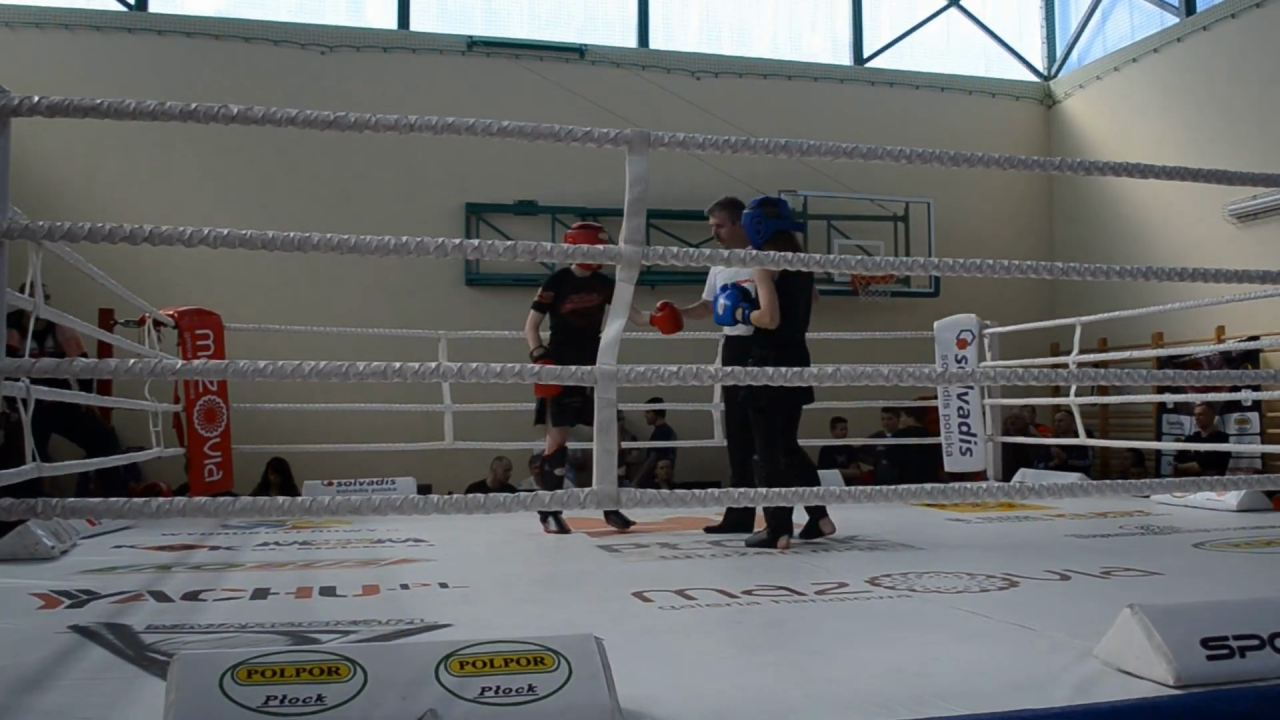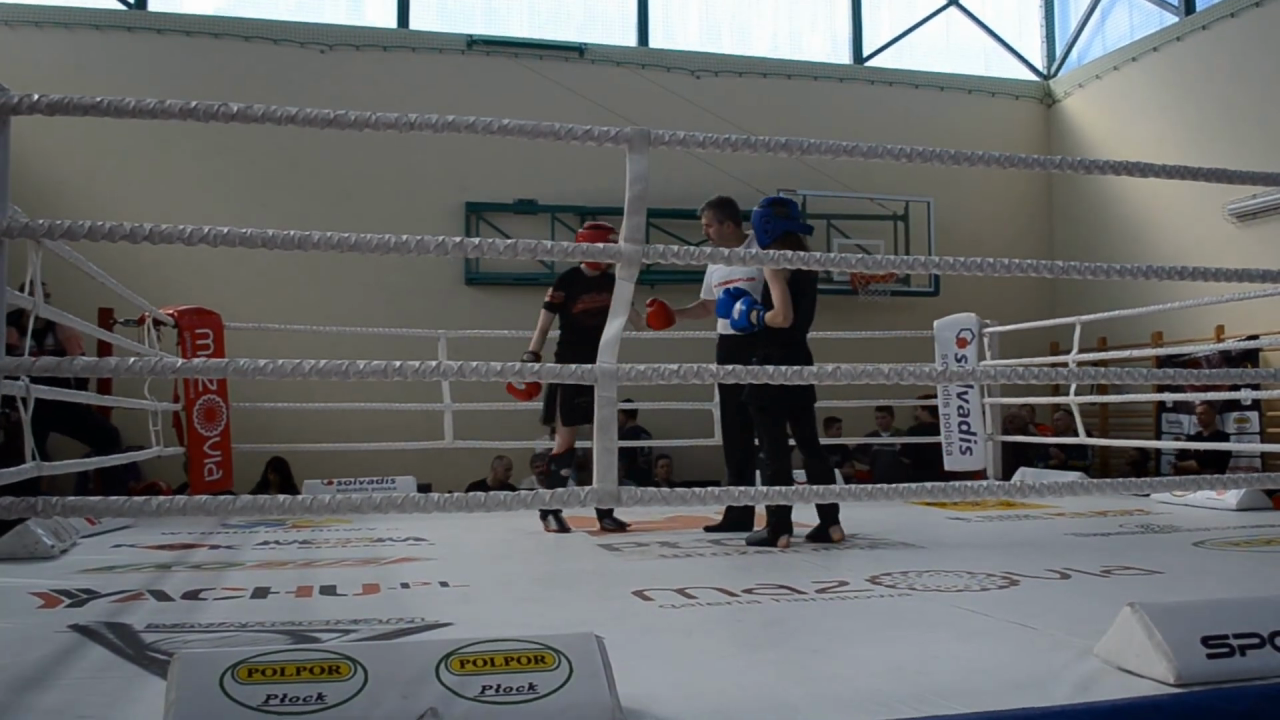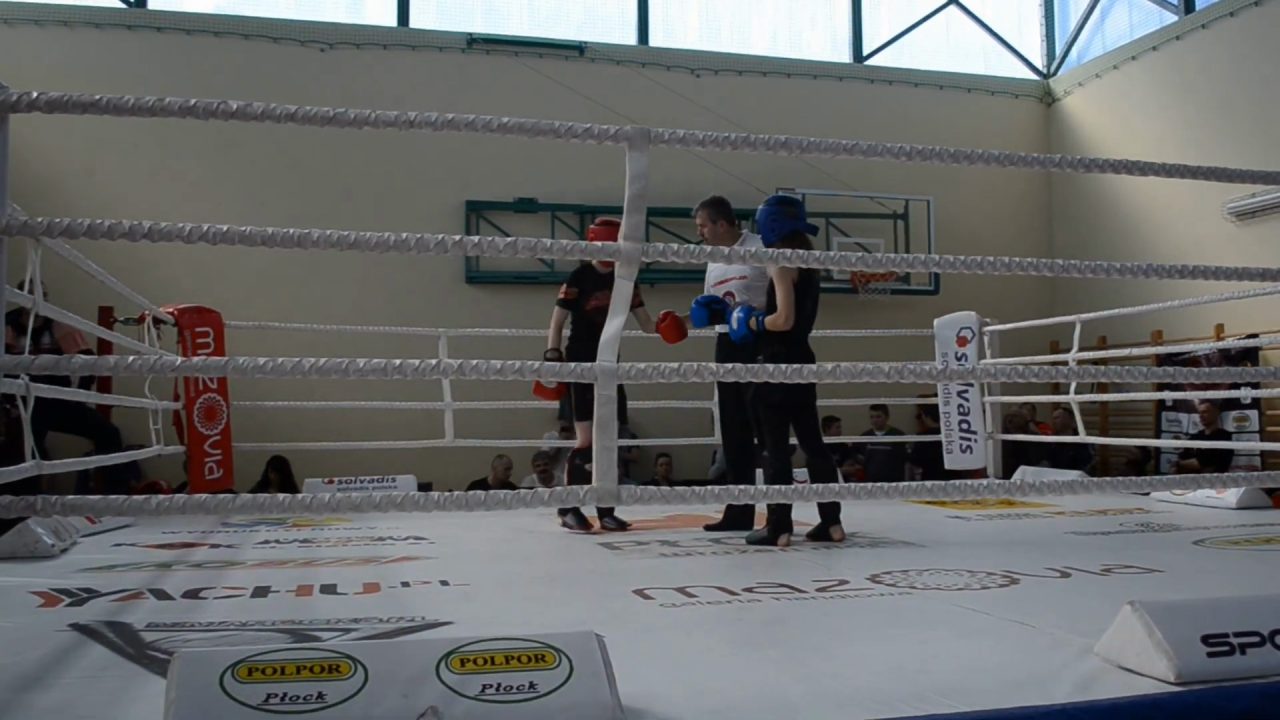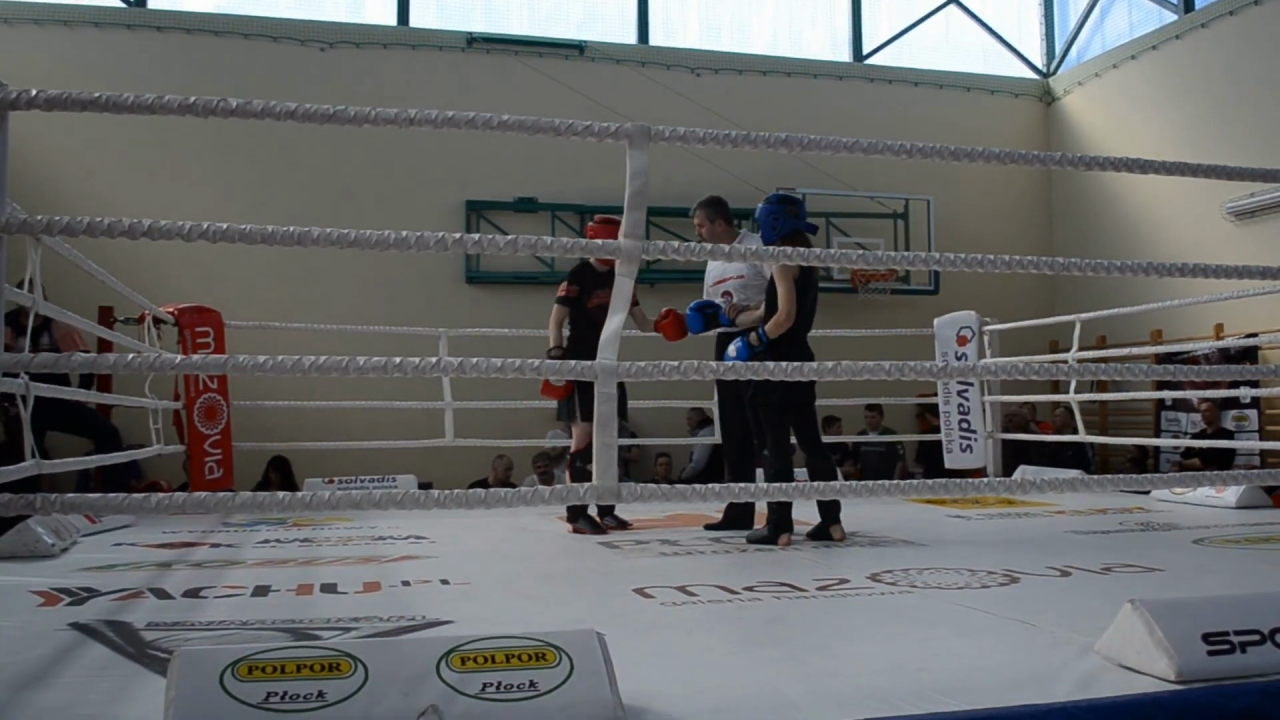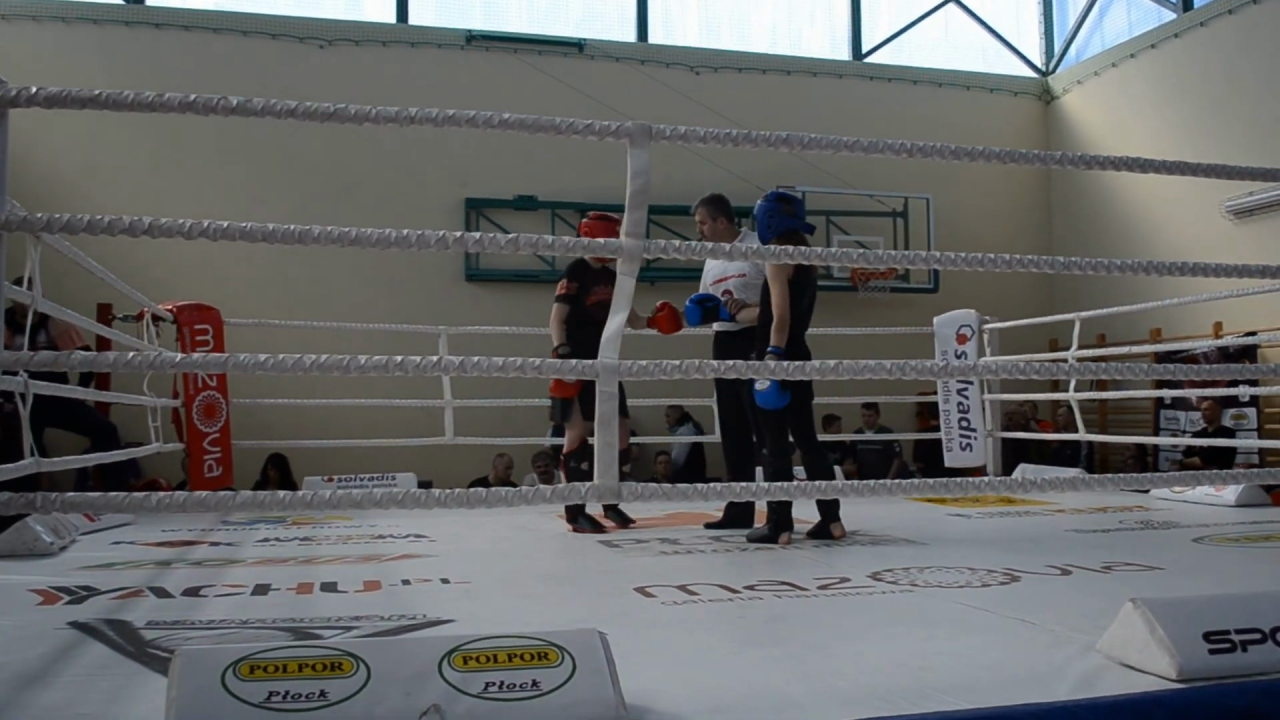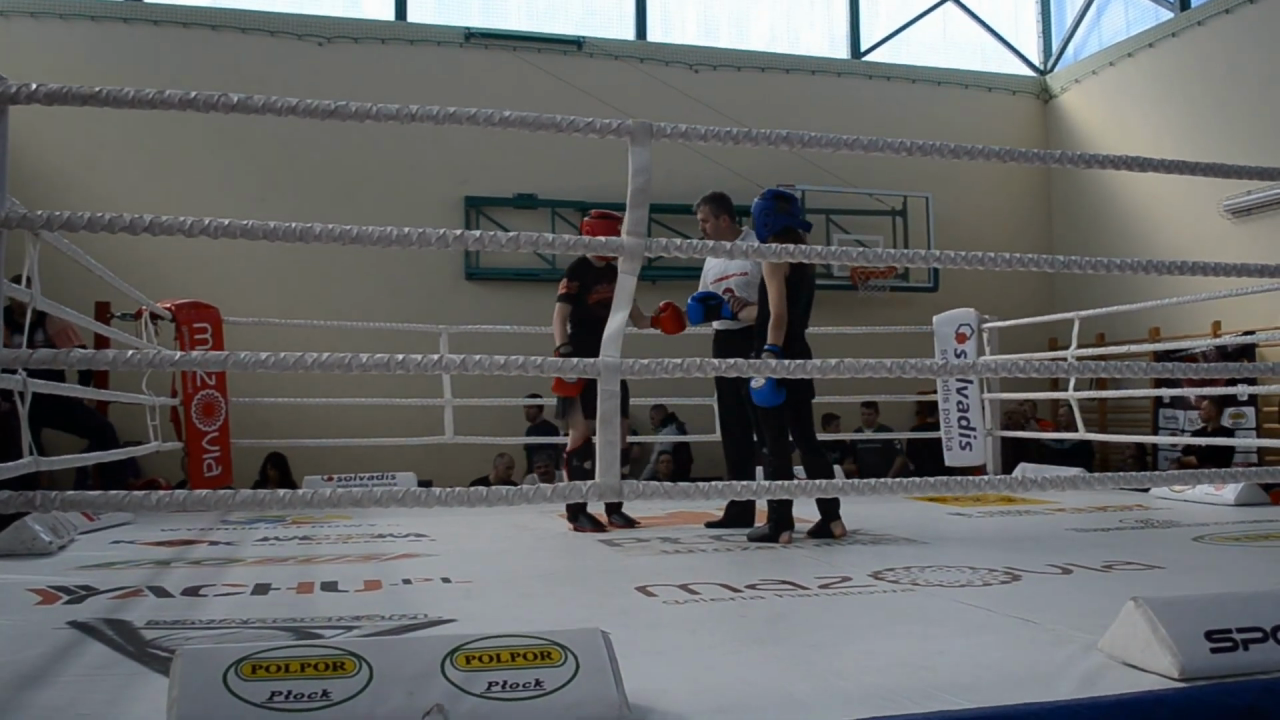
dt=0.3s
person 1, frame 1
left shoulder: (764, 264)
right shoulder: (801, 264)
left elbow: (769, 319)
left wrist: (738, 311)
right wrist: (751, 306)
left hip: (770, 362)
right hip: (797, 359)
left knee: (768, 450)
right knee: (788, 445)
left ankle: (778, 530)
right ankle: (819, 515)
person 1, frame 2
left shoulder: (775, 263)
right shoulder: (805, 265)
left elbow: (782, 317)
left wrist: (754, 316)
right wrist: (758, 311)
left hip: (774, 363)
right hip: (798, 361)
left knee: (774, 450)
right knee: (809, 444)
left ankle: (778, 528)
right ankle: (830, 522)
person 1, frame 3
left shoulder: (783, 263)
right shoulder: (807, 264)
left elbow: (783, 320)
left wrist: (753, 322)
right wrist: (749, 316)
left hip: (779, 363)
right hip: (800, 361)
left knee: (776, 448)
right knee: (812, 442)
left ankle: (778, 527)
right ankle: (831, 522)
person 1, frame 4
left shoulder: (784, 260)
right shoulder: (805, 263)
left elbow: (784, 318)
left wrist: (753, 341)
right wrist: (732, 319)
left hip: (779, 362)
right hip: (800, 360)
left knee: (776, 447)
right knee: (811, 442)
left ankle: (779, 526)
right ankle: (831, 521)
person 1, frame 5
left shoulder: (778, 259)
right shoulder: (803, 262)
left elbow: (780, 317)
left wrist: (771, 358)
right wrist: (731, 313)
left hip: (780, 360)
right hip: (798, 359)
left knee: (776, 447)
right knee: (807, 441)
left ankle: (779, 525)
right ankle: (831, 519)
person 1, frame 6
left shoulder: (774, 257)
right shoulder: (801, 259)
left elbow: (779, 315)
left wrist: (768, 356)
right wrist: (729, 310)
left hip: (779, 359)
right hip: (799, 359)
left knee: (776, 447)
right knee: (806, 440)
left ankle: (778, 524)
right ankle: (831, 518)
person 2, frame 1
right shoulder: (716, 262)
right elbow: (707, 305)
right wrist: (677, 312)
right hip: (733, 348)
right knee: (738, 432)
right ankle: (740, 513)
person 2, frame 2
right shoulder: (716, 263)
right elbow: (706, 306)
right wrist: (674, 312)
left hip: (760, 345)
right hip: (728, 348)
right knee: (734, 432)
right ankle: (739, 511)
person 2, frame 3
left shoulder: (760, 249)
right shoulder: (715, 261)
left wrist: (754, 312)
right wrist: (682, 320)
left hip: (757, 344)
right hip: (726, 346)
right knee: (733, 431)
right ankle: (739, 510)
person 2, frame 4
left shoulder: (758, 248)
right shoulder: (714, 262)
left wrist: (749, 311)
right wrist: (689, 319)
right hip: (726, 346)
right knee: (733, 432)
right ankle: (740, 509)
person 2, frame 5
left shoulder: (759, 248)
right shoulder: (712, 260)
right elbow: (705, 308)
left wrist: (752, 308)
right wrist: (682, 316)
left hip: (755, 342)
right hip: (724, 344)
left knee: (764, 427)
right knee: (733, 431)
right ankle: (740, 507)
person 2, frame 6
left shoulder: (760, 246)
right shoulder: (712, 259)
right elbow: (704, 307)
left wrist: (751, 306)
right wrist: (680, 316)
left hip: (755, 340)
right hip: (724, 343)
right knee: (733, 430)
right ankle: (740, 507)
person 3, frame 1
left shoulder: (604, 283)
right shoulder: (556, 282)
left elbow: (632, 315)
right elbow: (531, 327)
left wrist: (655, 319)
right wrist: (541, 359)
left hip: (593, 368)
right hip: (561, 371)
right knee: (556, 440)
left ankle: (612, 508)
right ankle: (549, 512)
person 3, frame 2
left shoulder: (613, 283)
right shoulder: (566, 281)
left elbow: (636, 321)
right elbow: (543, 325)
right wrist: (530, 359)
right hip: (570, 367)
right knee: (566, 440)
left ankle: (605, 511)
right ankle: (550, 510)
person 3, frame 3
right shoulder: (579, 277)
left elbow: (646, 321)
right elbow: (557, 322)
right wrist: (553, 358)
right hip: (580, 363)
right knee: (588, 435)
left ankle: (605, 510)
right ankle: (569, 506)
person 3, frame 4
left shoulder: (620, 280)
right shoulder: (578, 275)
left elbow: (641, 322)
right elbow: (556, 320)
left wrist: (662, 325)
right wrist: (557, 355)
right hip: (580, 363)
right knee: (584, 435)
left ankle: (606, 510)
right ankle: (576, 513)
person 3, frame 5
left shoulder: (612, 277)
right shoulder: (574, 272)
left elbow: (631, 320)
right elbow: (556, 319)
left wrist: (655, 320)
right wrist: (562, 354)
right hip: (578, 363)
left knee: (620, 432)
right knee: (577, 435)
left ankle: (611, 503)
right ankle: (575, 512)
person 3, frame 6
left shoulder: (617, 274)
right shoulder: (577, 271)
left elbow: (637, 319)
right elbow: (559, 319)
left wrist: (658, 320)
right wrist: (564, 354)
right hip: (582, 361)
left knee: (617, 433)
right knee: (581, 433)
left ankle: (613, 508)
right ankle: (576, 512)
person 4, frame 1
left shoulder: (62, 328)
right shoulder: (10, 331)
left wrist: (87, 396)
left hip: (62, 401)
left knee: (104, 438)
left ankle: (117, 498)
person 4, frame 2
left shoulder: (61, 327)
right shoulder: (9, 330)
left wrist: (78, 394)
right wrist: (9, 406)
left hip: (62, 402)
left knee: (107, 435)
left ankle: (118, 497)
person 4, frame 3
left shoulder: (59, 325)
right shoulder: (7, 328)
left wrist: (80, 391)
left hip: (60, 400)
left knee: (108, 433)
left ankle: (118, 495)
person 4, frame 4
left shoulder: (58, 325)
right shoulder: (7, 328)
left wrist: (81, 393)
left hip: (59, 401)
left knee: (107, 433)
left ankle: (118, 495)
person 4, frame 5
left shoulder: (55, 322)
right shoulder: (6, 326)
left wrist: (80, 390)
left hip: (57, 398)
left knee: (105, 430)
left ankle: (117, 494)
person 4, frame 6
left shoulder: (52, 321)
right shoulder: (5, 324)
left wrist: (83, 389)
left hip: (54, 397)
left knee: (103, 430)
left ankle: (116, 492)
